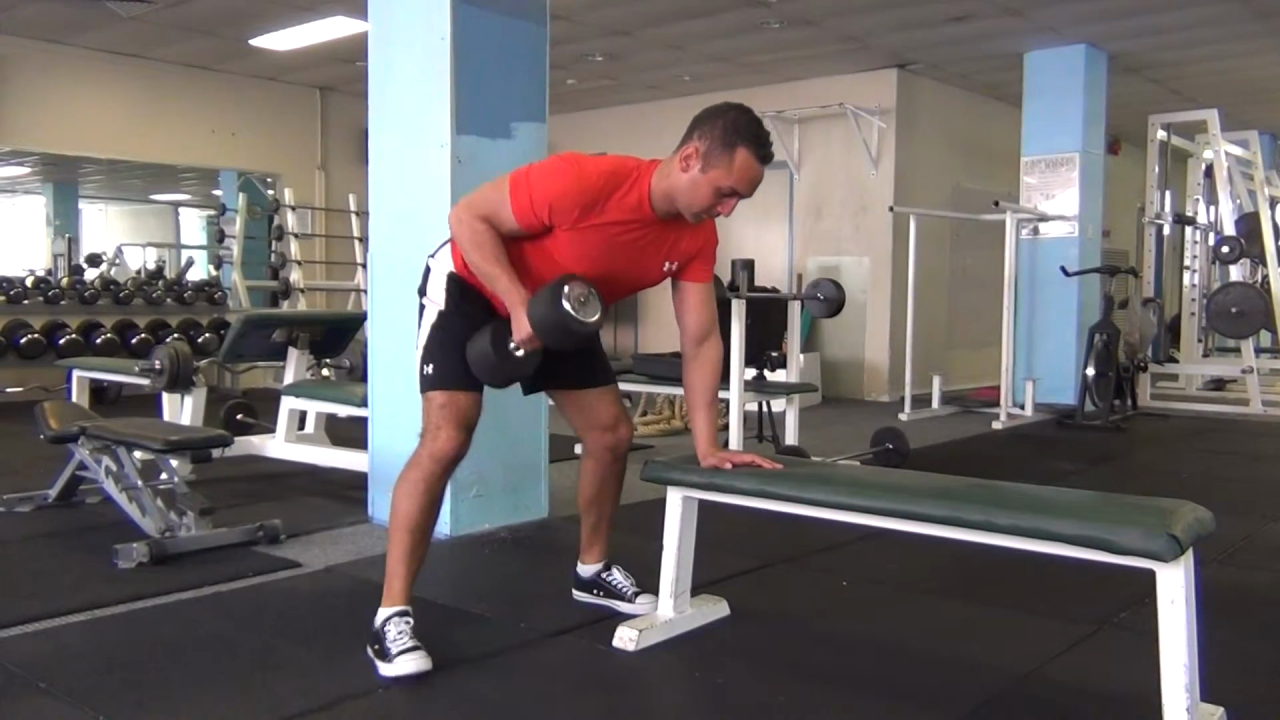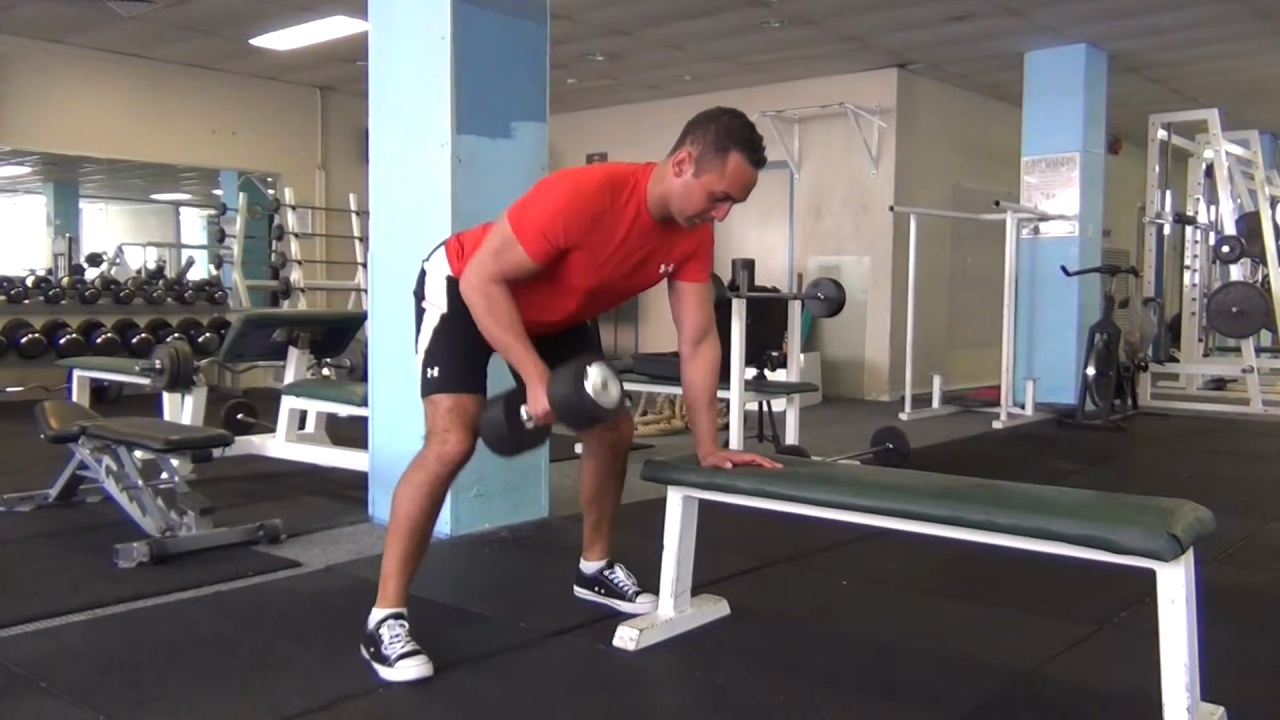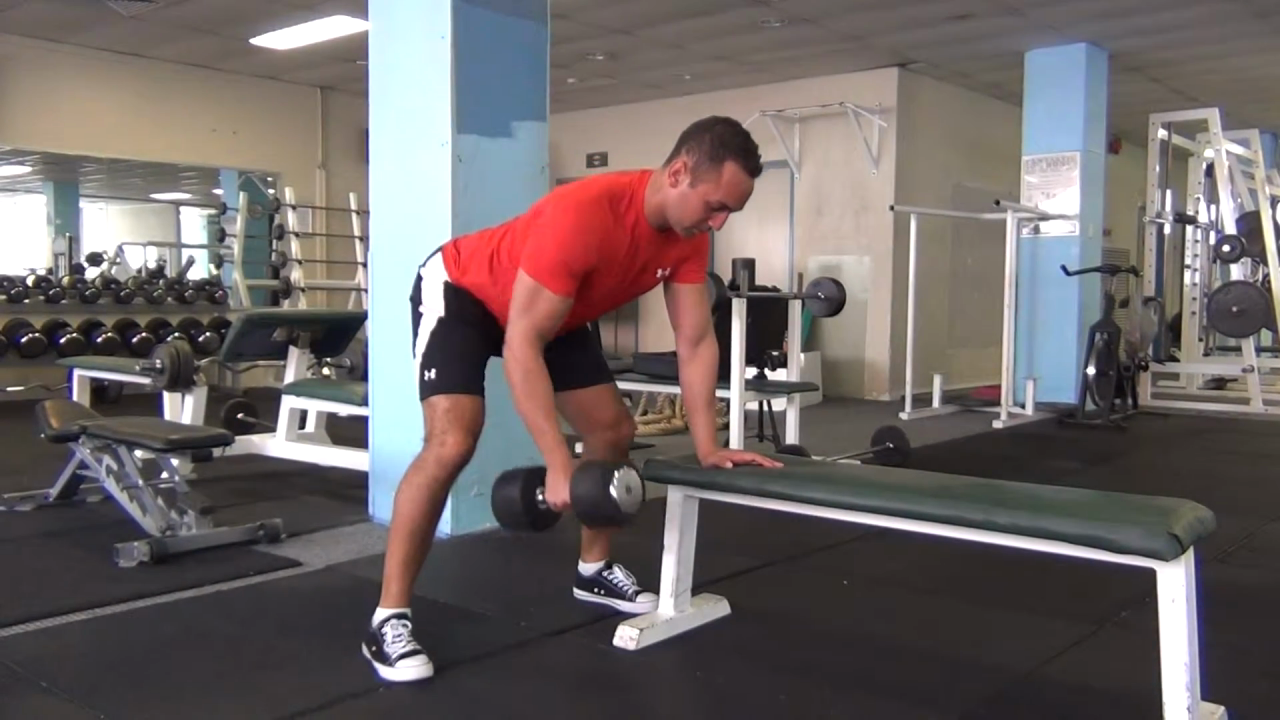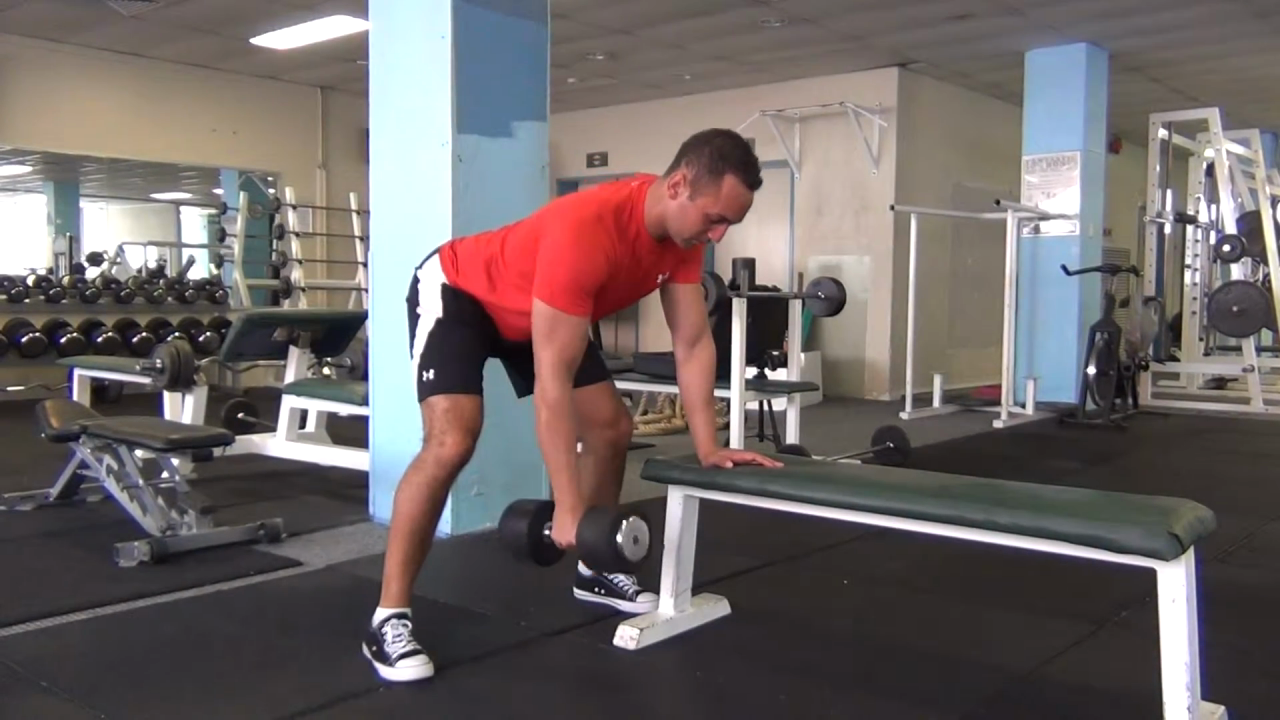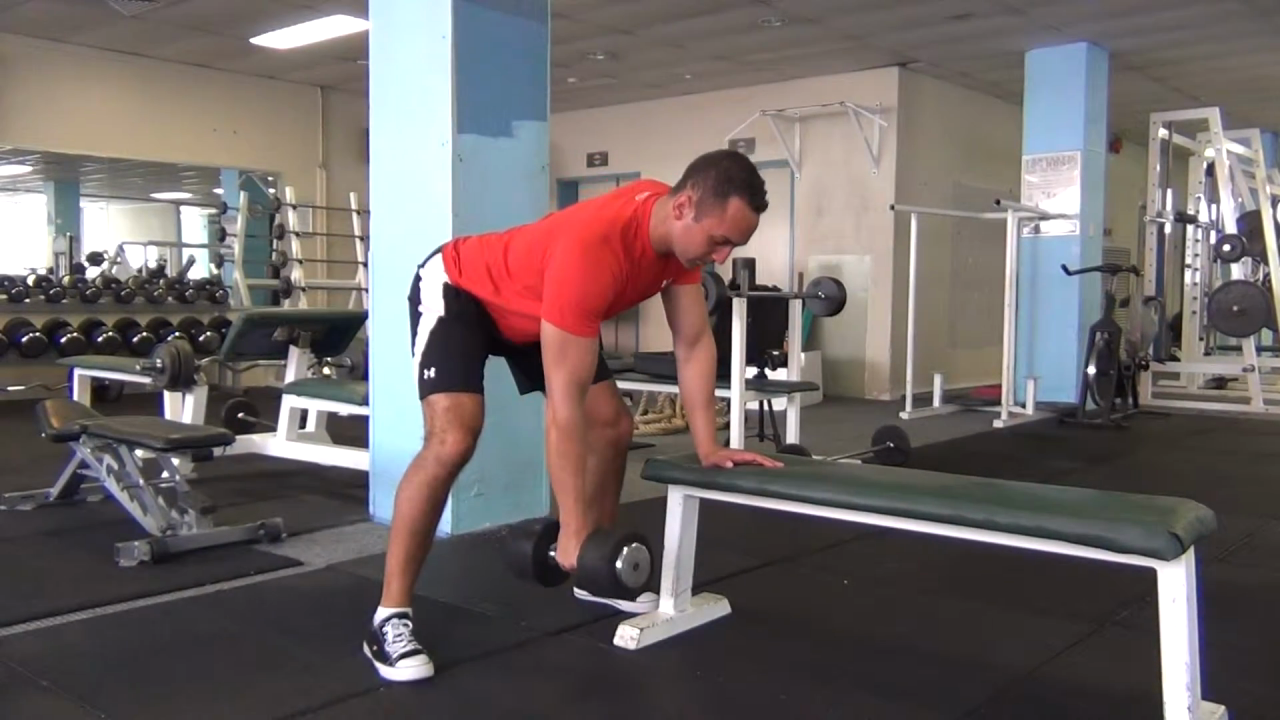
dt=0.3s
person 1, frame 1
left shoulder: (697, 234)
right shoulder: (584, 180)
left elbow: (701, 338)
right elbow: (468, 215)
left wrist: (707, 446)
right wrist: (519, 304)
right hip: (470, 287)
left knee: (612, 433)
right knee: (445, 441)
left ankle: (593, 571)
right ankle: (392, 615)
person 1, frame 2
left shoulder: (693, 232)
right shoulder: (581, 196)
left elbow: (698, 339)
right elbow: (482, 279)
left wrist: (707, 445)
right wrist: (536, 380)
left hip: (553, 313)
right hip: (464, 289)
left knee: (613, 430)
right knee: (452, 442)
left ankle: (595, 568)
right ankle: (386, 617)
person 1, frame 3
left shoulder: (688, 233)
right shoulder: (581, 213)
left elbow: (695, 340)
right elbow: (521, 343)
left wrist: (707, 447)
right wrist: (557, 464)
left hip: (553, 313)
right hip: (461, 294)
left knee: (616, 432)
right knee: (452, 443)
left ankle: (593, 569)
right ankle: (389, 617)
person 1, frame 4
left shoulder: (683, 227)
right shoulder: (585, 229)
left elbow: (692, 342)
right elbow: (553, 380)
left wrist: (707, 446)
right wrist: (567, 508)
left hip: (538, 311)
right hip: (456, 292)
left knee: (612, 428)
right knee: (452, 442)
left ankle: (594, 572)
right ankle: (389, 617)
person 1, frame 5
left shoulder: (684, 233)
right shoulder: (592, 248)
left elbow: (693, 342)
right elbow: (564, 403)
left wrist: (708, 446)
right wrist: (573, 529)
left hip: (535, 308)
right hip: (457, 291)
left knee: (614, 428)
right knee: (452, 441)
right ankle: (390, 616)
